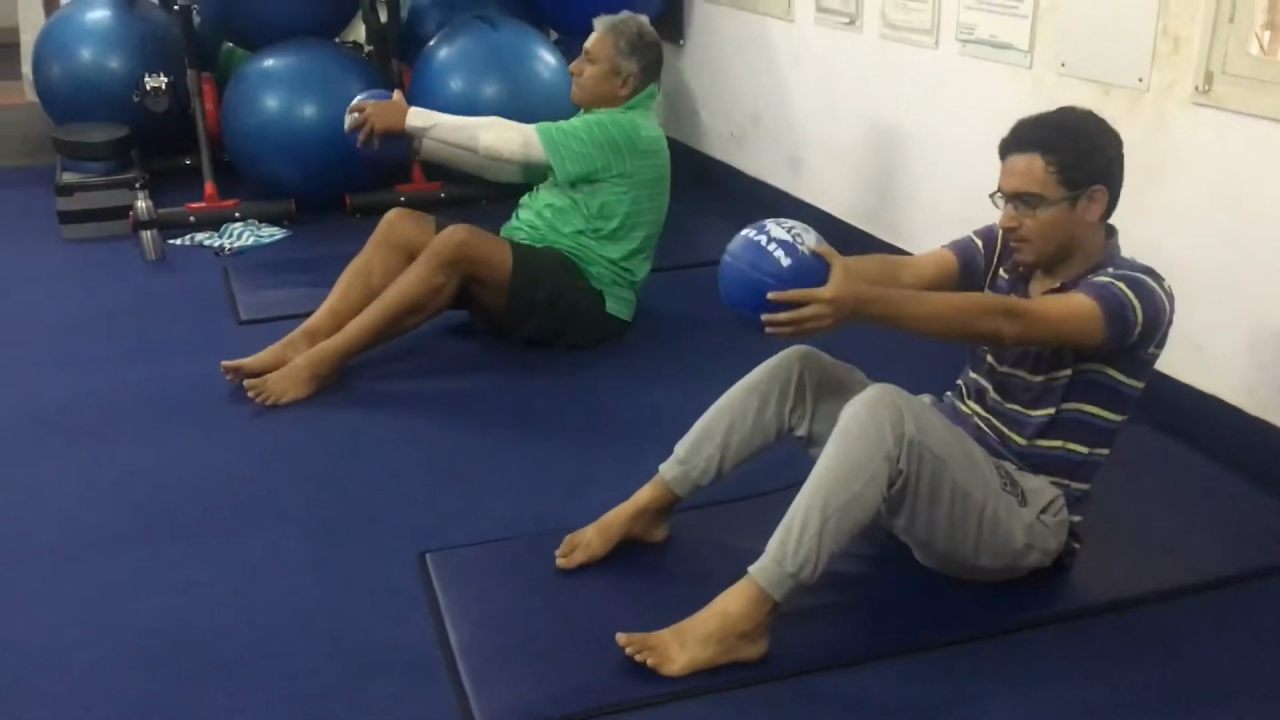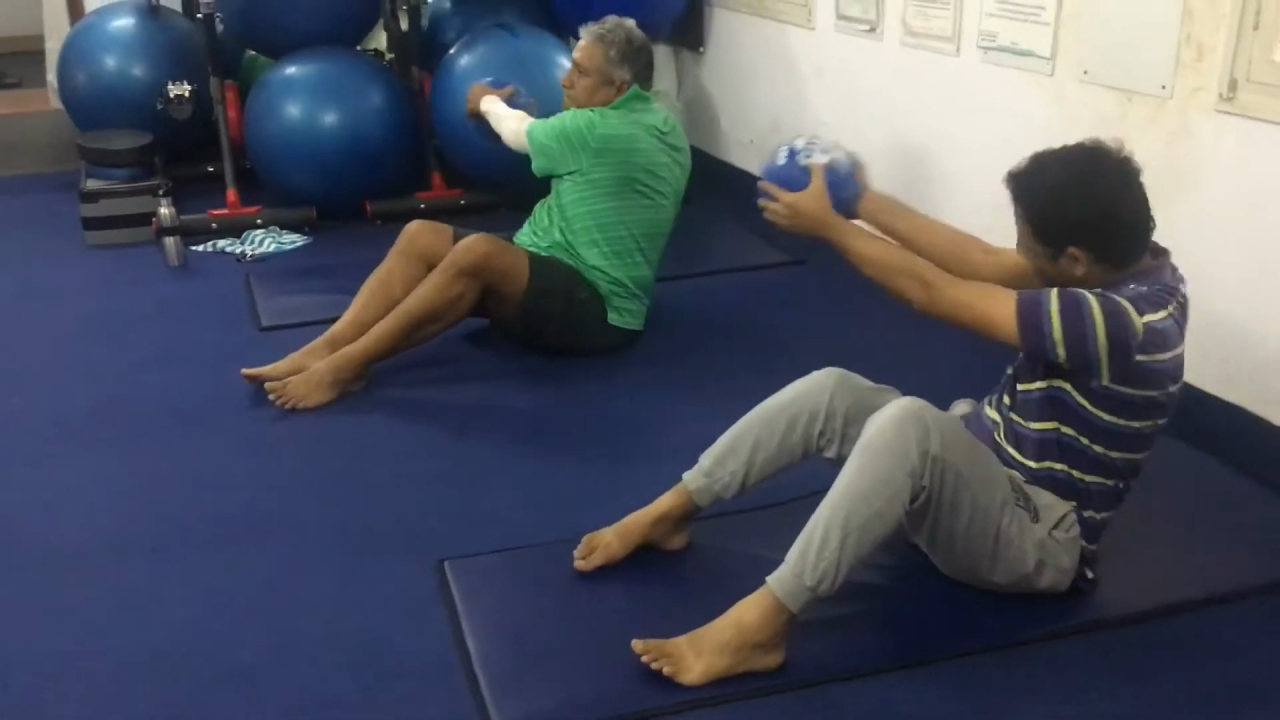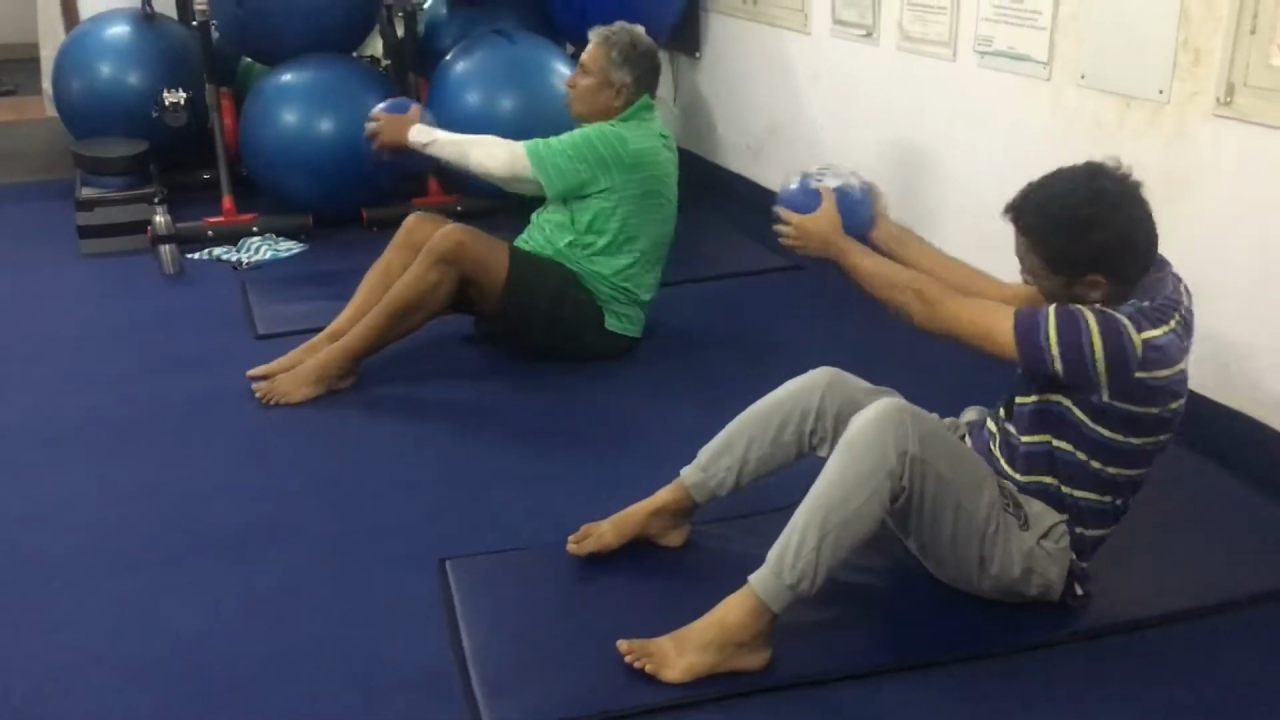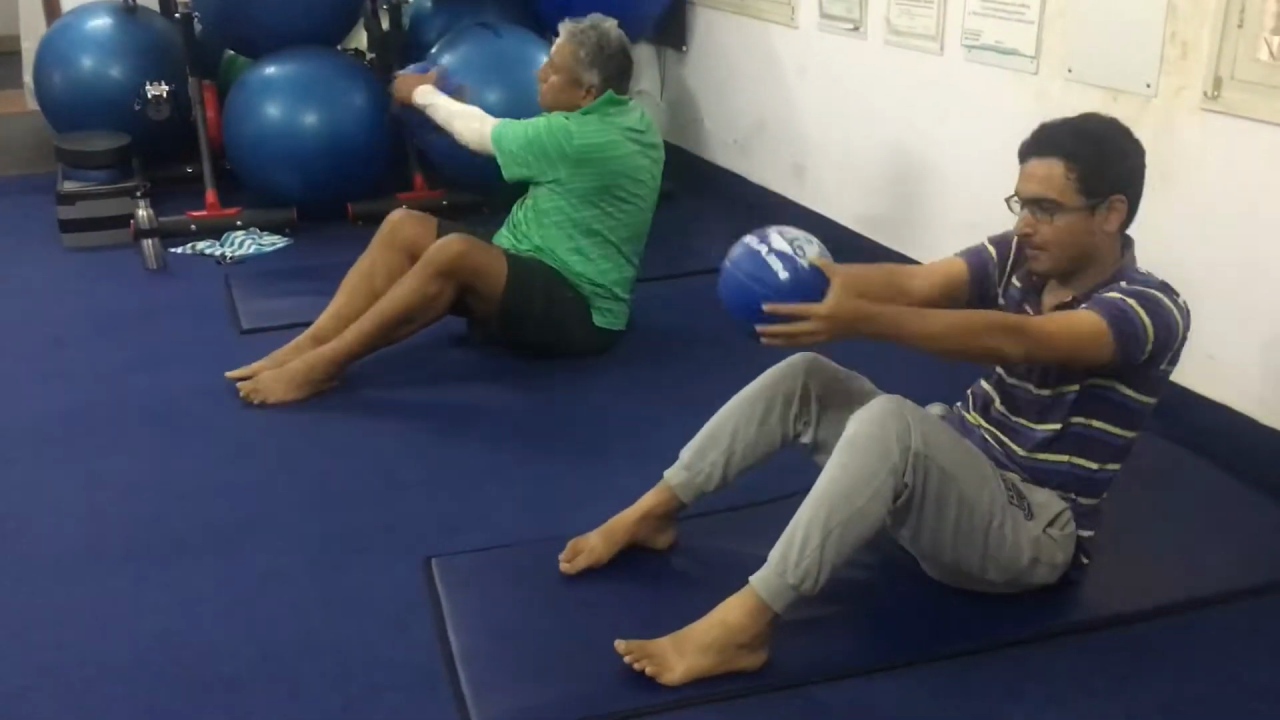
dt=0.4s
person 1, frame 1
left shoulder: (1139, 298)
right shoulder: (1007, 250)
left elbow: (1004, 322)
right elbow: (905, 272)
left wrist: (858, 303)
right wrist: (828, 276)
left hip: (1019, 518)
right hip: (944, 454)
left knee: (881, 410)
right knee: (798, 368)
left ankle: (745, 615)
right ankle: (645, 508)
person 1, frame 2
left shoulder: (1110, 323)
right shoulder: (1139, 262)
left elbow: (934, 291)
right elbow: (1000, 271)
left wrist: (826, 225)
right wrist: (867, 203)
left hip: (1037, 537)
left knee: (907, 421)
right knee: (831, 391)
left ankle: (761, 624)
right ankle: (670, 512)
person 1, frame 3
left shoulder: (1115, 337)
right shoulder: (1138, 279)
left elbow: (933, 309)
right elbow: (993, 294)
left wrist: (836, 244)
right wrist: (884, 231)
left hip: (1029, 544)
left knee: (888, 420)
right knee: (825, 390)
left ankle: (744, 625)
right ankle: (665, 510)
person 1, frame 4
left shoulder: (1153, 313)
right shoulder: (1017, 257)
left elbow: (1009, 340)
right elbow: (914, 284)
left wrist: (858, 319)
left hip: (1027, 531)
right hip: (953, 468)
left knee: (888, 423)
right knee: (804, 375)
left ankle: (743, 625)
right ankle: (650, 514)
person 2, frame 1
left shoulder: (626, 132)
right shoulder: (606, 119)
left elbow: (513, 145)
right elbow: (516, 165)
left wrist: (410, 119)
right wrist: (417, 144)
left hip: (583, 298)
right hip: (537, 262)
left knee: (459, 243)
right knee: (400, 226)
left ankle: (324, 360)
right ankle: (305, 341)
person 2, frame 2
left shoulder: (594, 130)
right shoulder: (663, 126)
left elbow: (520, 134)
left wrist: (489, 102)
left hip: (595, 310)
right hip: (559, 275)
left knee: (477, 251)
right knee: (421, 238)
left ankle: (346, 366)
right ankle: (326, 348)
person 2, frame 3
left shoulder: (613, 145)
right shoulder: (625, 129)
left elbow: (506, 161)
right elbow: (530, 178)
left wrist: (415, 134)
right wrist: (425, 141)
left hip: (591, 316)
right hip: (555, 282)
left knee: (455, 242)
right knee: (421, 228)
left ankle: (335, 365)
right ankle: (326, 345)
person 2, frame 4
left shoulder: (574, 138)
right shoulder: (632, 118)
left elbow: (482, 135)
left wrist: (421, 93)
left hip: (577, 312)
left knee: (454, 252)
right knee: (404, 227)
left ankle: (322, 367)
right ankle: (309, 345)
